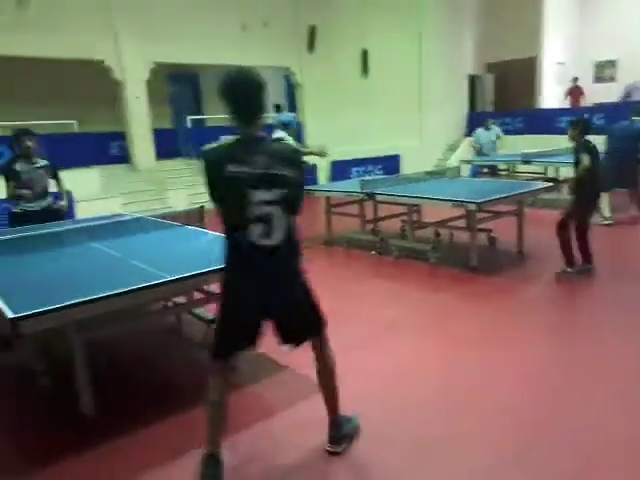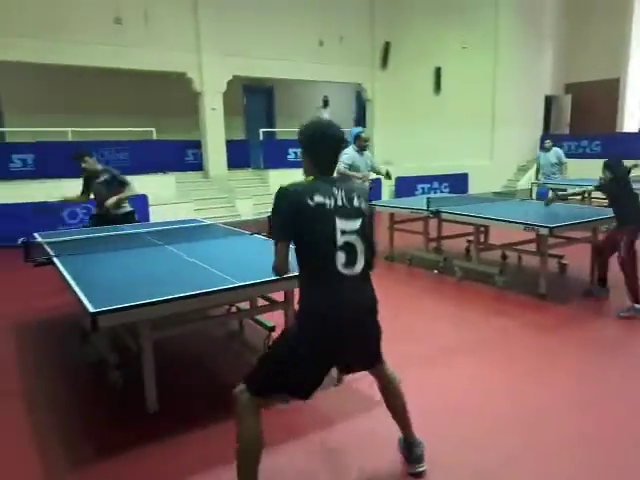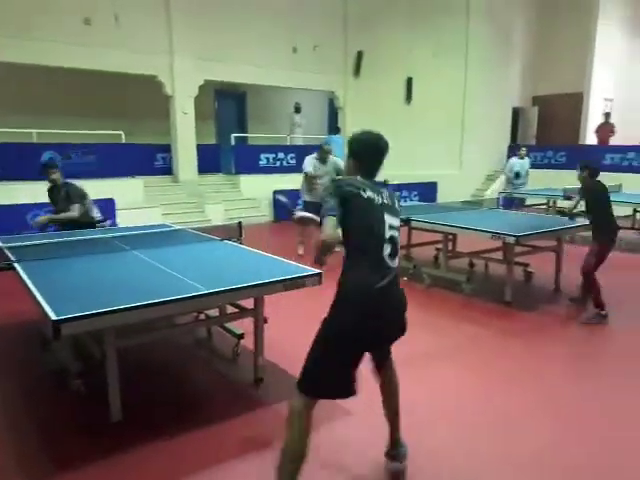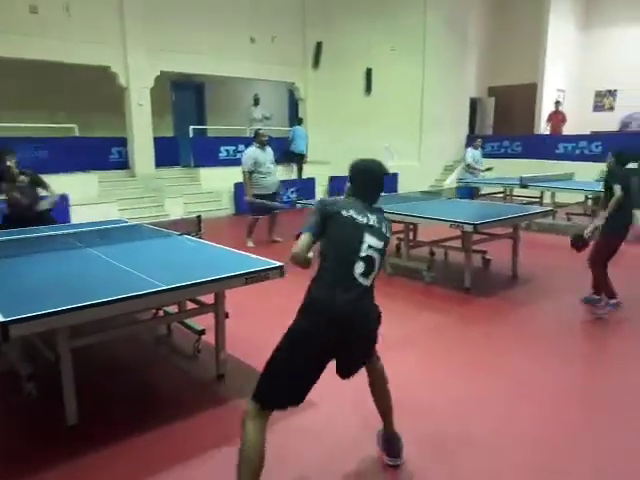
dt=0.7s
person 1, frame 1
left shoulder: (215, 157)
right shoulder: (290, 154)
left elbow: (229, 221)
left hip: (243, 276)
right hip: (286, 274)
left knee: (221, 365)
right knee: (319, 342)
right ankle: (337, 427)
person 1, frame 2
left shoulder: (290, 195)
right shoulder: (357, 194)
left elbow: (280, 266)
left wrist: (284, 261)
left hip: (319, 314)
right hip: (363, 307)
left knee: (246, 399)
right knee: (379, 367)
right ankle: (413, 450)
person 1, frame 3
left shoulder: (343, 187)
right shoulder: (389, 198)
left elbow: (328, 240)
left wrist: (314, 254)
right wrist: (320, 224)
left hip: (356, 301)
right hip: (392, 301)
left knee: (302, 404)
right knee: (382, 360)
right ankle: (396, 448)
person 1, frame 4
left shoulder: (329, 206)
right shoulder: (383, 223)
left elbow: (298, 254)
left hip: (320, 314)
right hip: (363, 317)
left knee: (255, 412)
right knee: (372, 361)
right ankle: (391, 441)
person 2, frame 1
left shoulder: (580, 146)
right shoulder: (589, 145)
left elbow: (586, 164)
left wrist: (574, 179)
right wrist: (577, 180)
left hip: (583, 195)
right hip: (591, 193)
left knee: (562, 225)
right knee: (581, 228)
left ankle: (570, 266)
right ankle: (586, 264)
person 2, frame 2
left shoulder: (620, 179)
right shoulder: (609, 184)
right elbow: (585, 191)
right wrist: (560, 195)
right hip: (623, 224)
left knee: (625, 260)
right knee: (600, 250)
right ankle: (602, 287)
person 2, frame 3
left shoulder: (588, 186)
right shoulder: (599, 186)
left elbow: (573, 207)
left wrist: (570, 212)
left hip: (604, 234)
right hip: (606, 232)
left knee: (587, 268)
right knee: (589, 267)
left ankle: (601, 311)
right ankle: (583, 296)
person 2, frame 4
left shoulder: (613, 172)
right shoulder: (624, 175)
left elbow: (618, 195)
left wrist: (602, 218)
right wrist: (594, 224)
left hip: (614, 224)
right hip: (622, 223)
left knee: (594, 260)
right knee: (601, 259)
left ankle: (612, 299)
right ankle: (598, 294)
